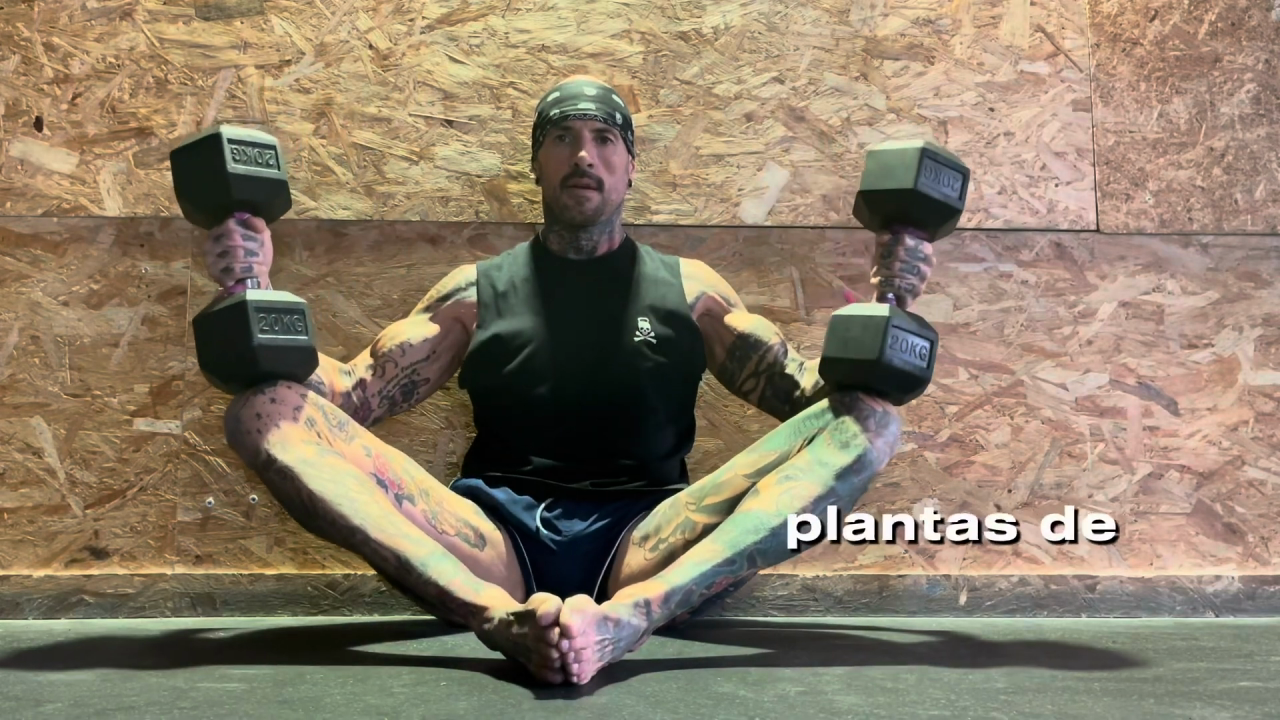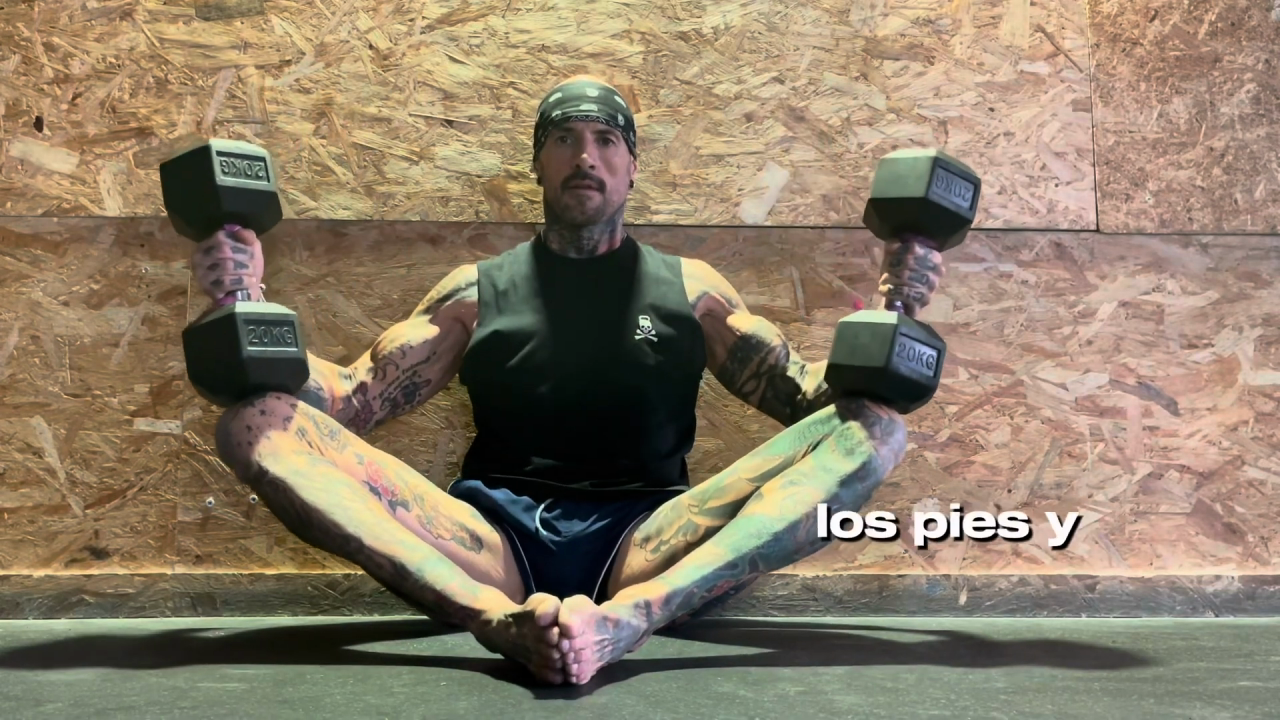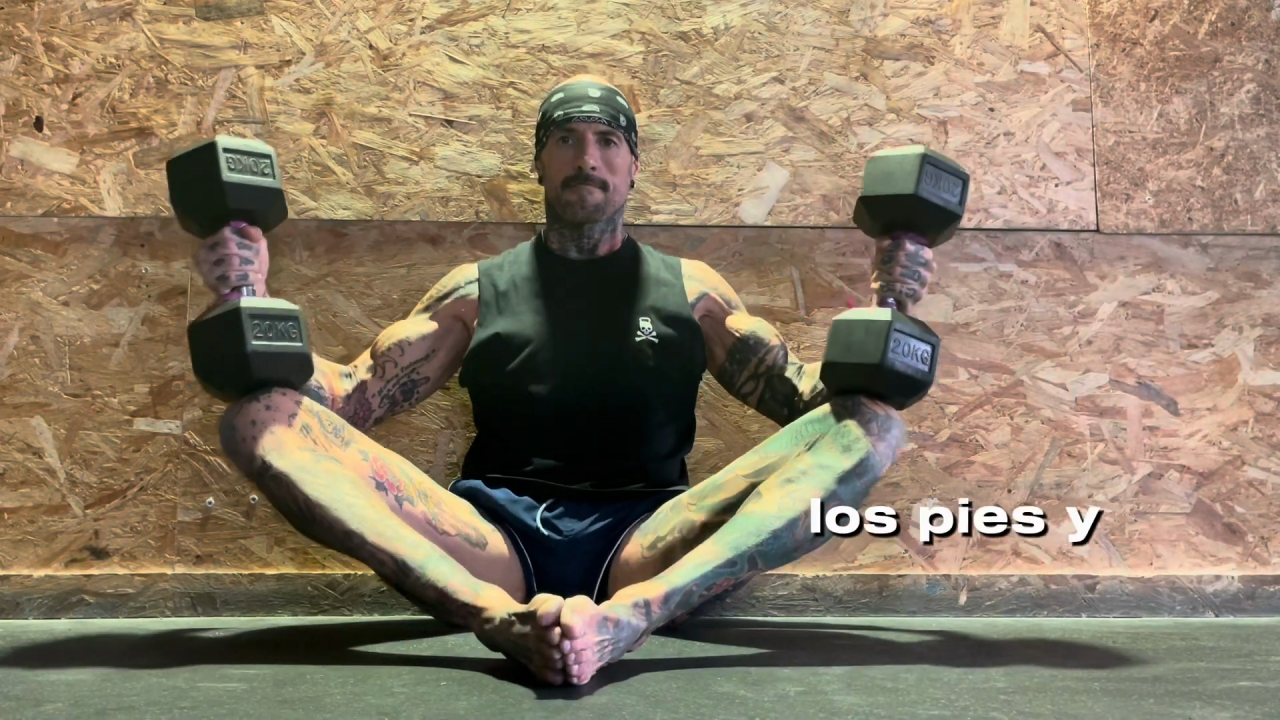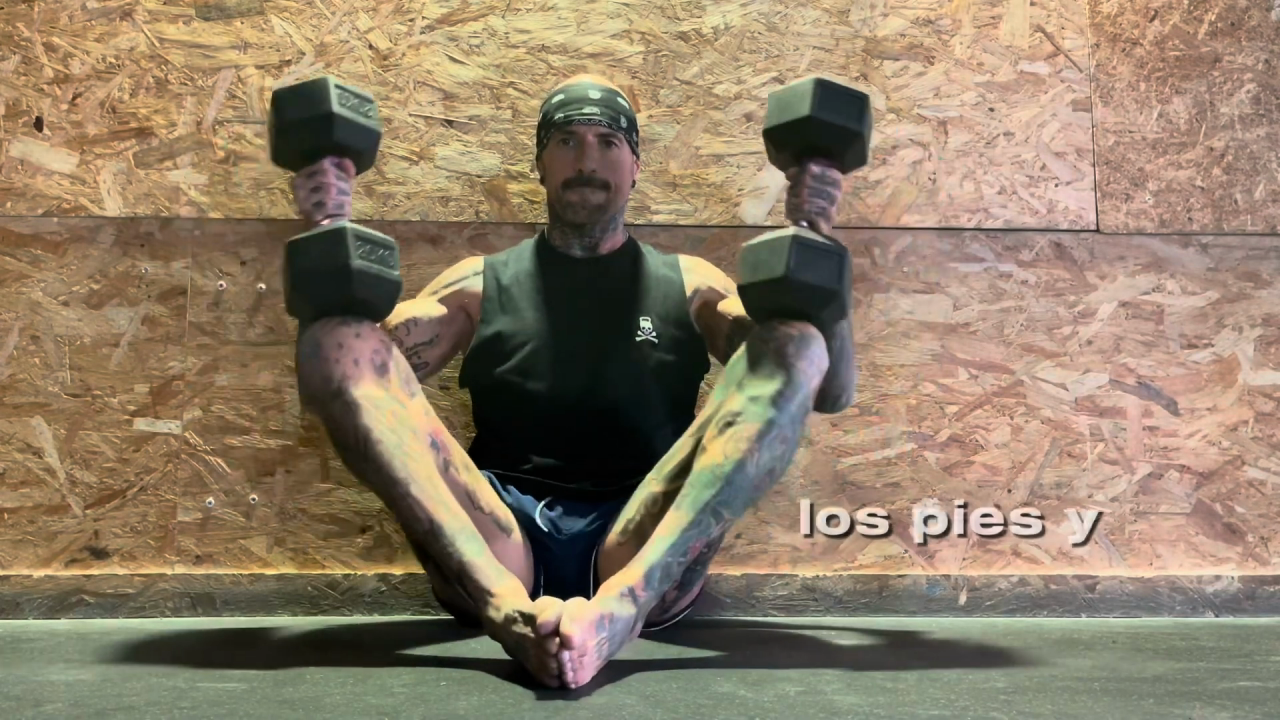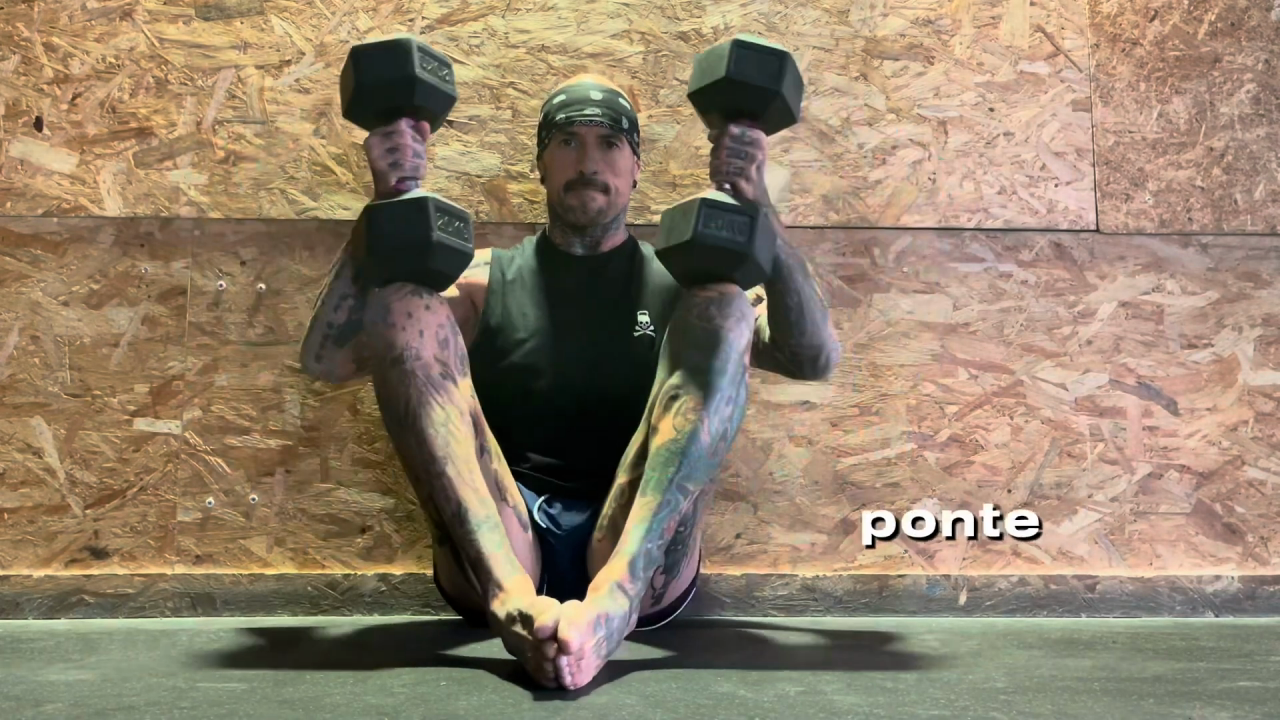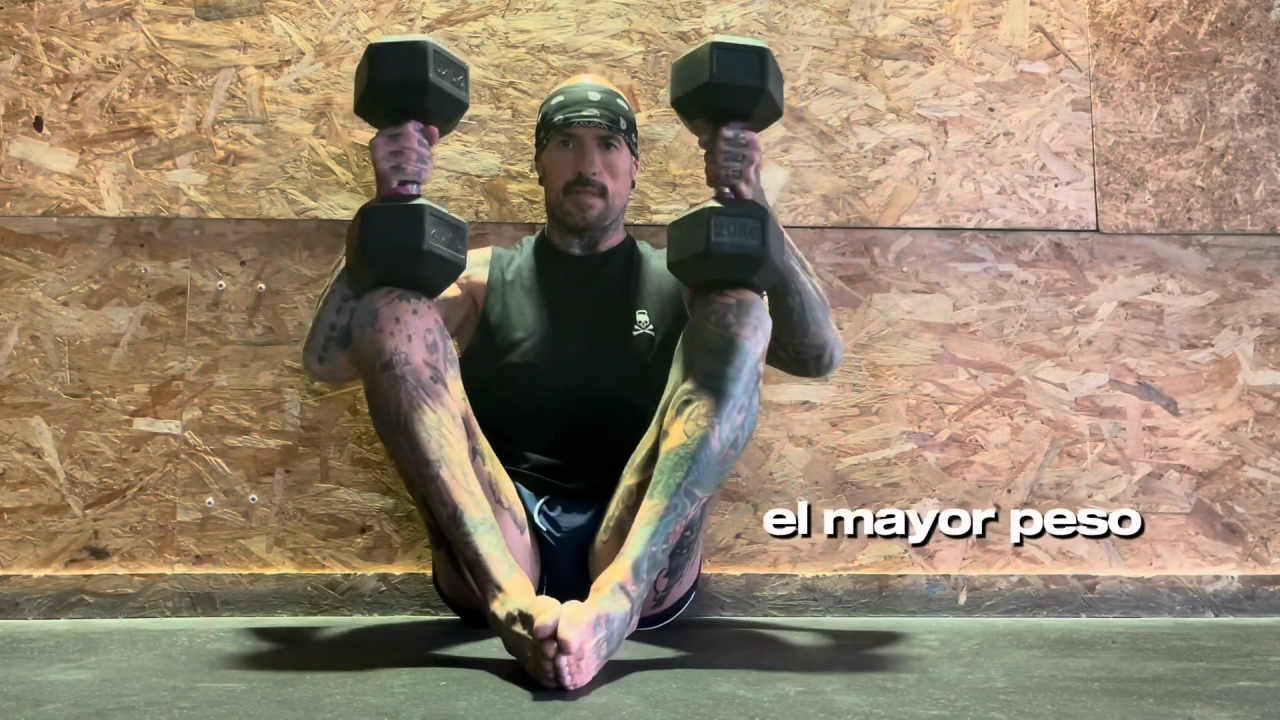
dt=0.3s
person 1, frame 1
left shoulder: (688, 287)
right shoulder: (476, 290)
left elbow: (808, 395)
right elbow: (349, 401)
left wrist: (882, 303)
right wrist: (254, 295)
left hip: (647, 551)
right hip: (496, 546)
left knee: (865, 422)
right knee: (264, 412)
left ankle: (622, 620)
right ankle: (505, 618)
person 1, frame 2
left shoulder: (688, 287)
right shoulder: (478, 289)
left elbow: (805, 398)
right elbow: (351, 403)
right wrist: (247, 304)
left hip: (645, 548)
right hip: (497, 541)
left knee: (871, 428)
right knee: (256, 425)
left ankle: (621, 623)
right ankle: (504, 622)
person 1, frame 3
left shoulder: (689, 288)
right shoulder: (478, 289)
left elbow: (805, 399)
right elbow: (349, 400)
right wrist: (253, 304)
left hip: (644, 549)
right hip: (497, 542)
left knee: (867, 424)
right knee: (261, 420)
left ankle: (626, 618)
right ankle: (502, 619)
person 1, frame 4
left shoulder: (688, 285)
right shoulder: (479, 284)
left elbow: (831, 388)
right elbow: (325, 384)
left hip: (645, 557)
right hip: (497, 554)
left knee: (799, 349)
right knee: (346, 345)
left ankle: (614, 611)
right ankle: (512, 612)
person 1, frame 5
left shoulder: (681, 279)
right shoulder: (483, 279)
left elbow: (812, 358)
right elbow: (327, 359)
left wrist: (755, 203)
right wrist: (388, 198)
left hip: (640, 558)
right hip: (496, 556)
left knee: (720, 310)
right knee: (401, 308)
left ankle: (610, 609)
right ankle: (516, 608)
person 1, frame 6
left shoulder: (683, 279)
right shoulder: (482, 277)
left elbow: (817, 353)
right elbow: (328, 360)
left wrist: (751, 204)
right wrist: (390, 201)
left hip: (640, 560)
right hip: (496, 552)
left knee: (740, 319)
right knee: (388, 316)
left ankle: (609, 611)
right ankle: (514, 609)
